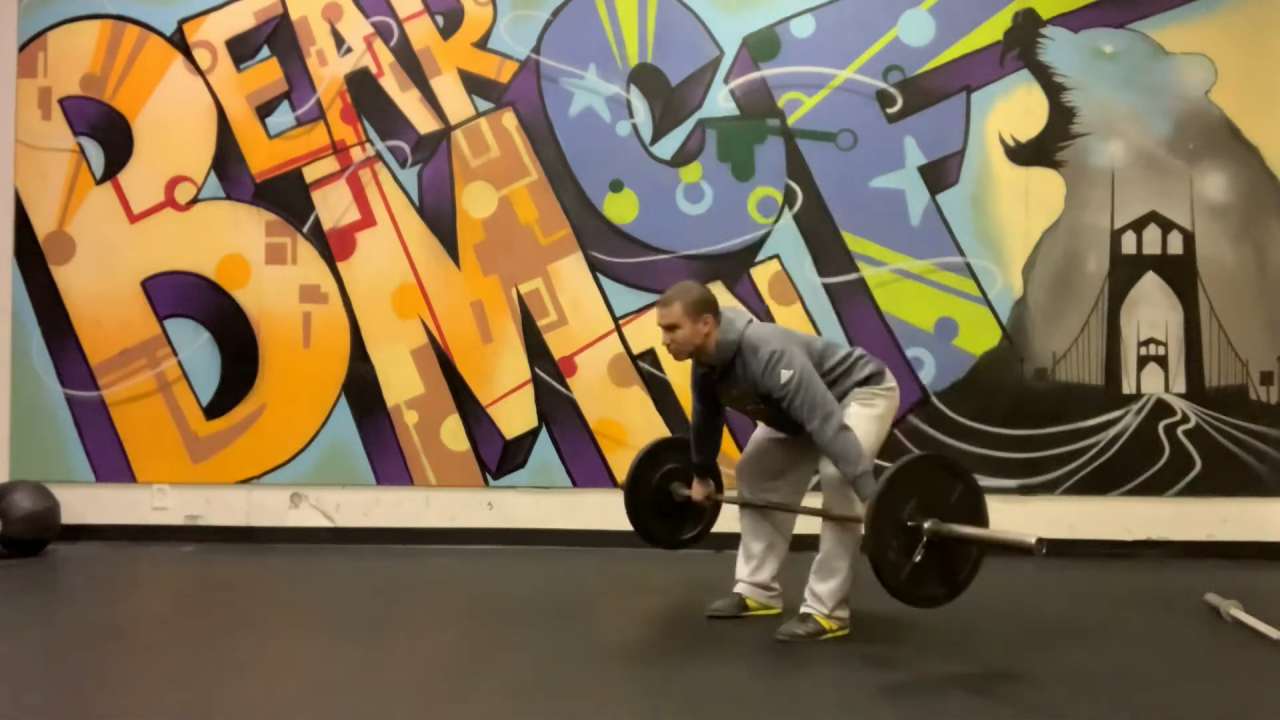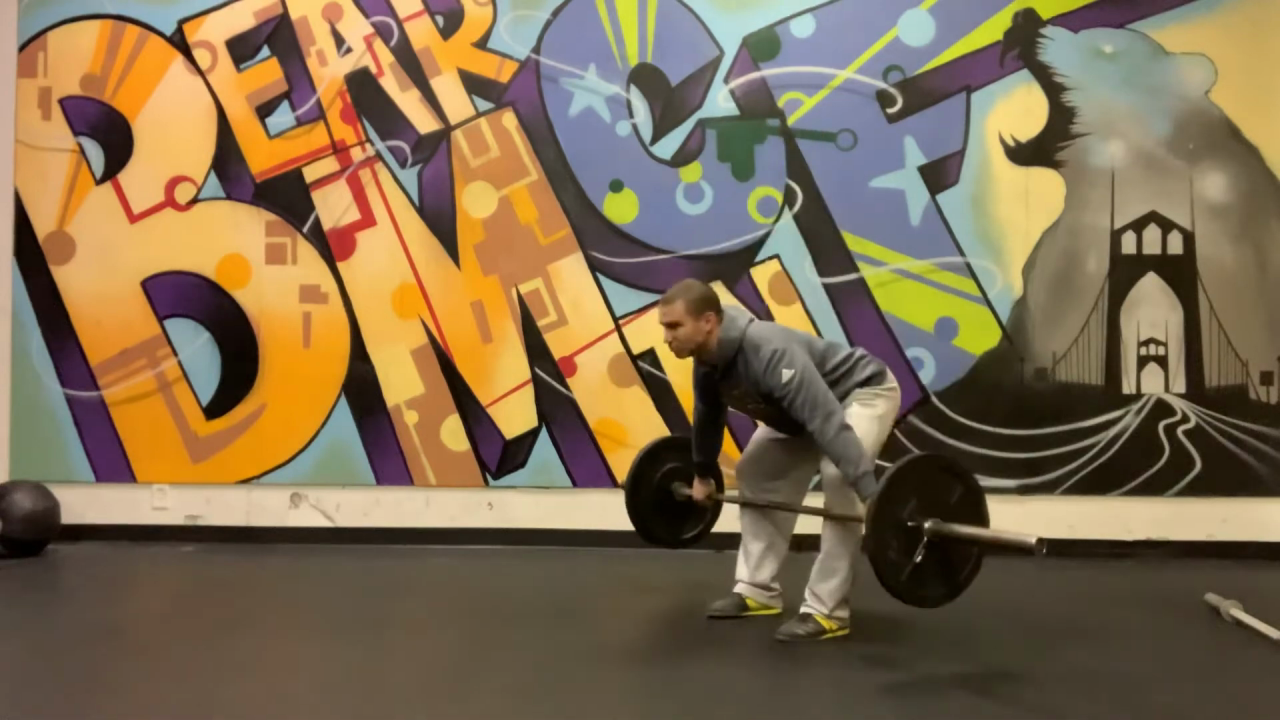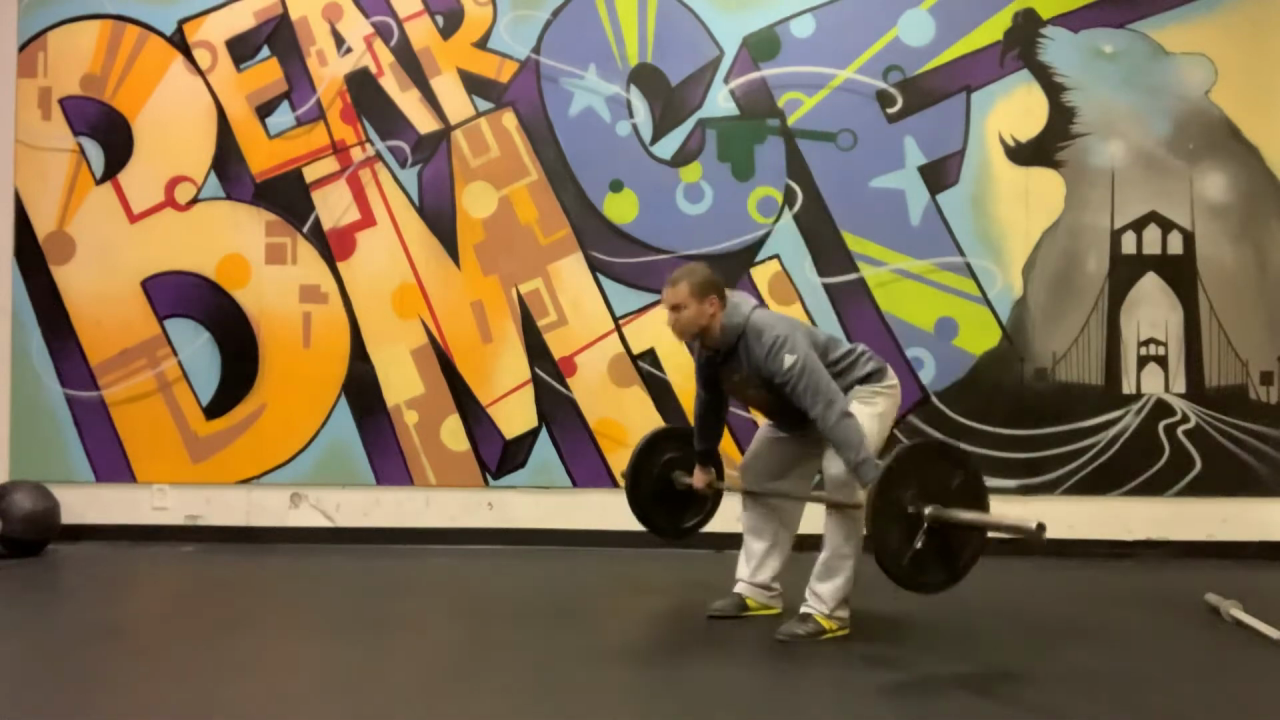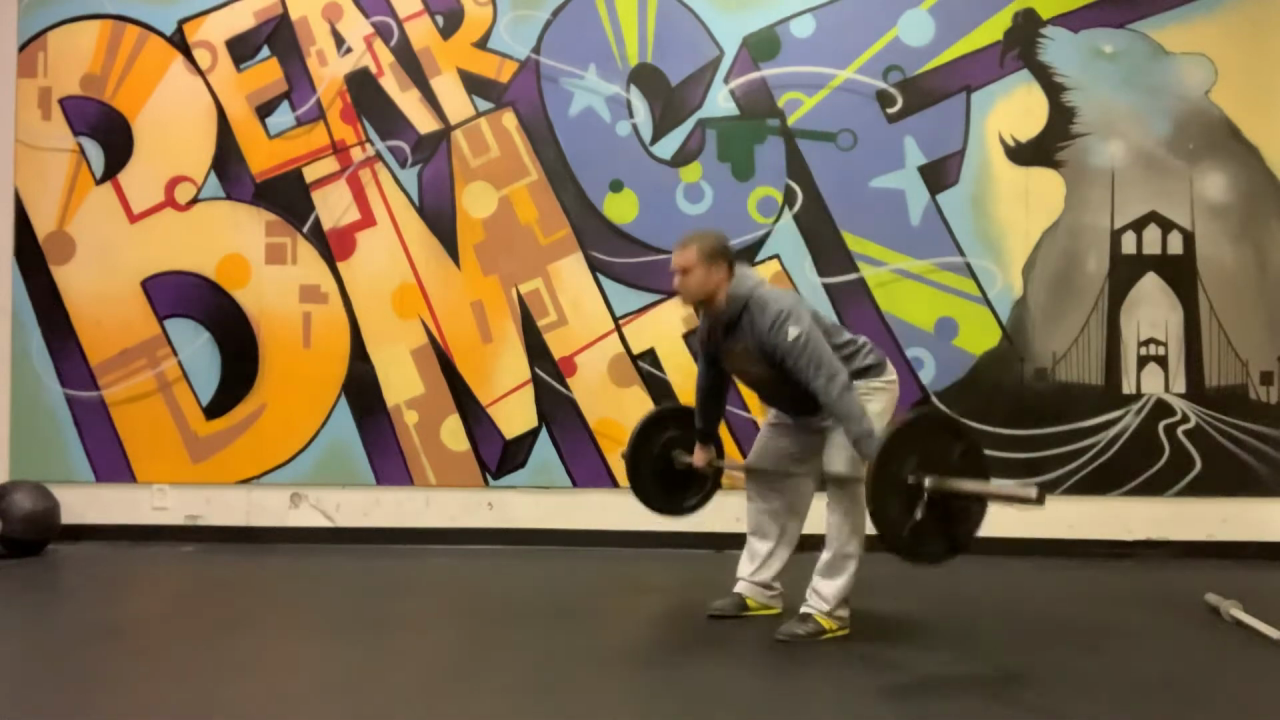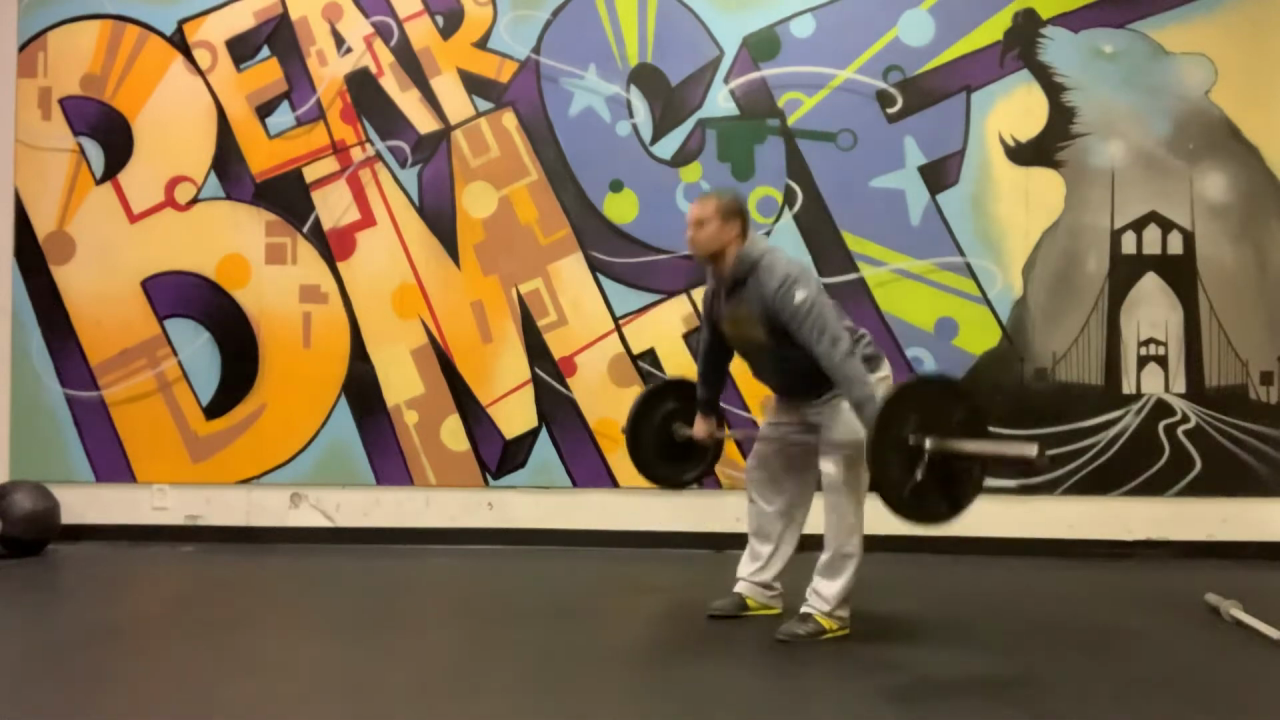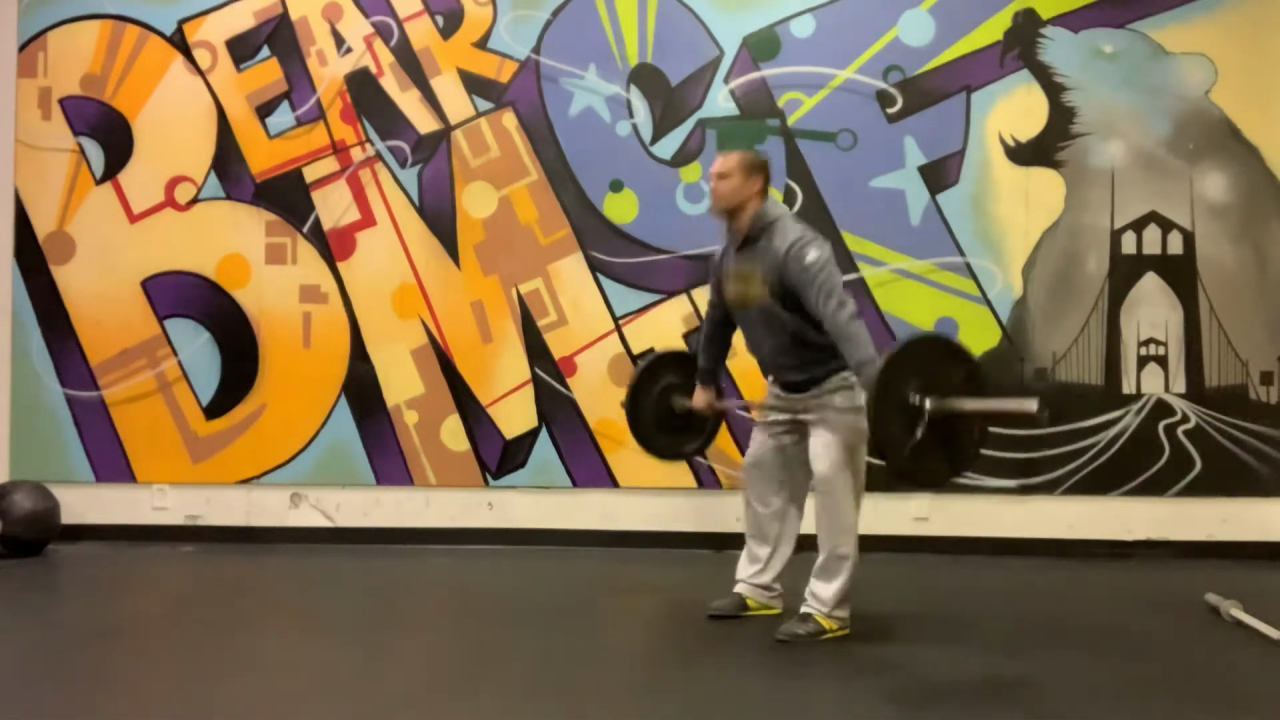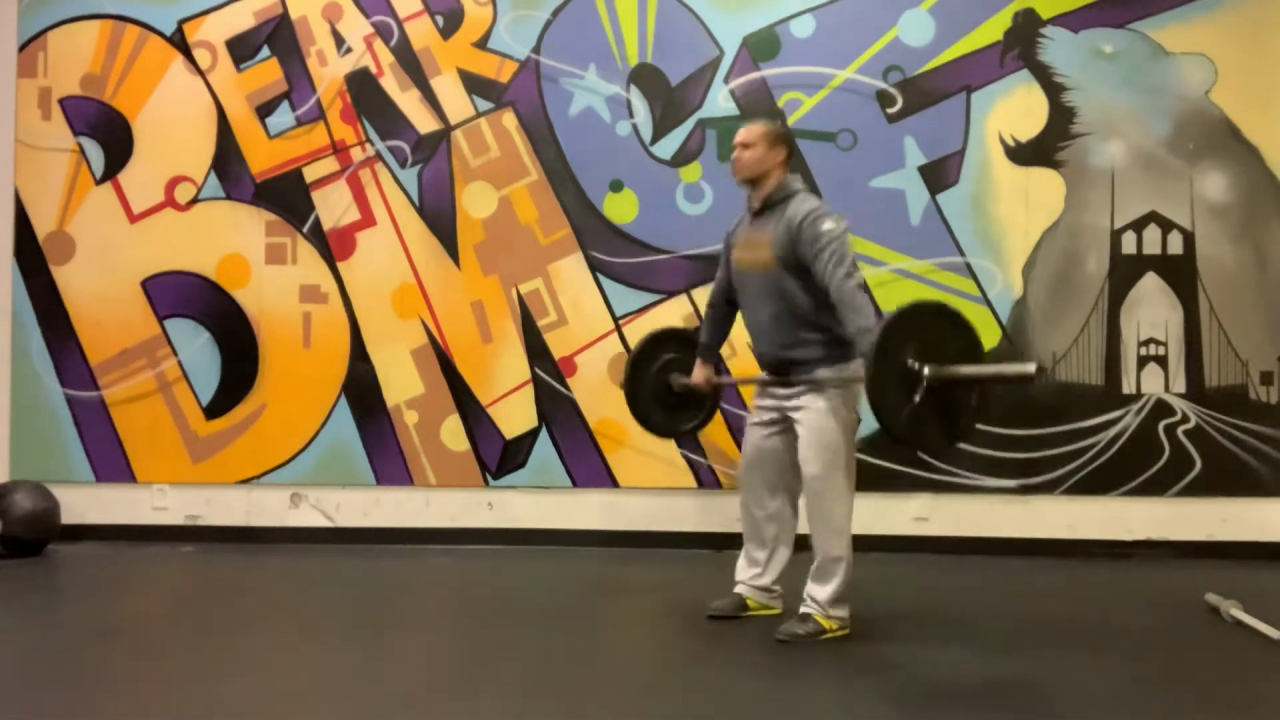
dt=0.1s
person 1, frame 1
left shoulder: (768, 355)
right shoulder: (705, 363)
left elbow: (828, 425)
right elbow: (706, 418)
left wrist: (872, 497)
right wrist: (701, 475)
left hip: (862, 392)
left knee: (838, 484)
right knee: (754, 476)
left ankle: (826, 610)
right ankle: (756, 589)
person 1, frame 2
left shoulder: (769, 353)
right shoulder: (707, 362)
left elbow: (829, 424)
right elbow: (708, 418)
left wrist: (872, 496)
right wrist: (702, 473)
left hip: (863, 393)
left knee: (839, 484)
right knee: (754, 476)
left ankle: (826, 609)
right ankle: (756, 588)
person 1, frame 3
left shoulder: (772, 341)
right shoulder: (708, 349)
left elbow: (833, 412)
right elbow: (710, 406)
left wrist: (873, 483)
right wrist: (703, 464)
left hip: (862, 391)
left knee: (839, 481)
right knee: (756, 478)
left ankle: (827, 610)
right ankle: (756, 590)
person 1, frame 4
left shoulder: (775, 314)
right shoulder: (712, 325)
left elbow: (833, 385)
right elbow: (711, 384)
left wrist: (877, 458)
right wrist: (703, 442)
left hip: (861, 385)
left knee: (843, 479)
right knee: (763, 478)
left ankle: (828, 608)
right ankle: (757, 588)
person 1, frame 5
left shoulder: (782, 281)
right shoulder: (718, 290)
left elbow: (837, 350)
right elbow: (714, 354)
left wrist: (878, 425)
right wrist: (705, 414)
left hip: (848, 387)
right hip: (796, 394)
left knee: (838, 481)
right knee: (766, 477)
left ankle: (828, 609)
right ankle: (757, 589)
person 1, frame 6
left shoulder: (792, 244)
right shoulder: (728, 256)
left elbow: (842, 315)
right elbow: (717, 322)
left wrist: (875, 386)
right wrist: (705, 383)
left hip: (838, 382)
right hip: (789, 389)
left knee: (832, 480)
right knee: (762, 478)
left ankle: (827, 609)
right ankle: (757, 589)
person 1, frame 7
left shoulder: (808, 218)
right shoulder: (741, 229)
left elbow: (846, 290)
right elbow: (723, 297)
right wrist: (704, 359)
left hip: (825, 377)
right hip: (776, 380)
left knee: (823, 483)
right knee: (759, 480)
left ankle: (827, 608)
right ankle: (757, 588)
